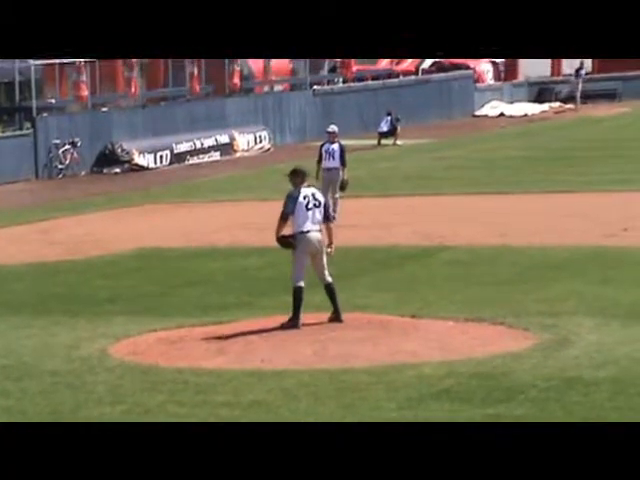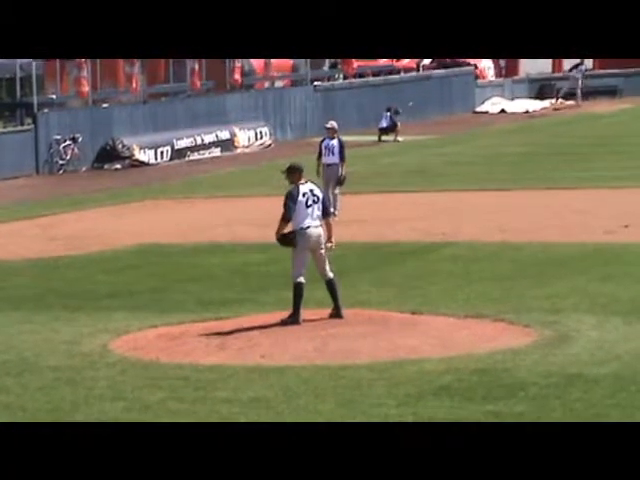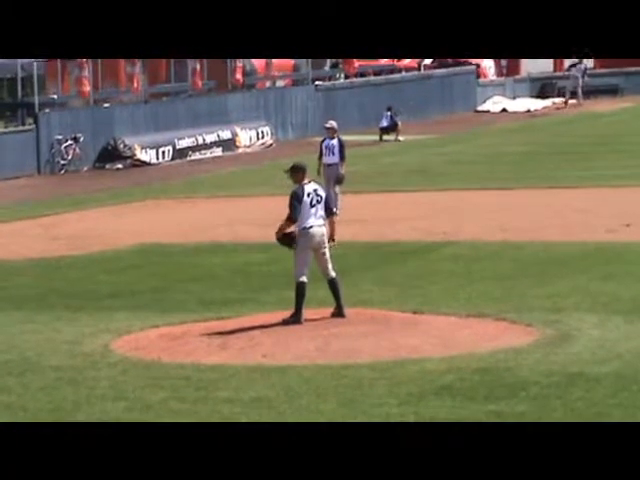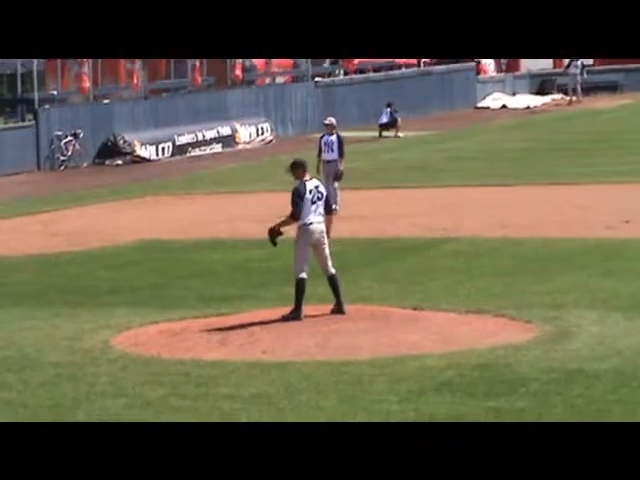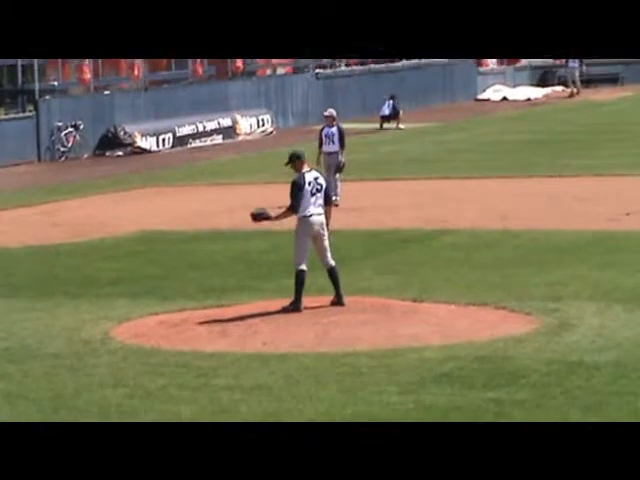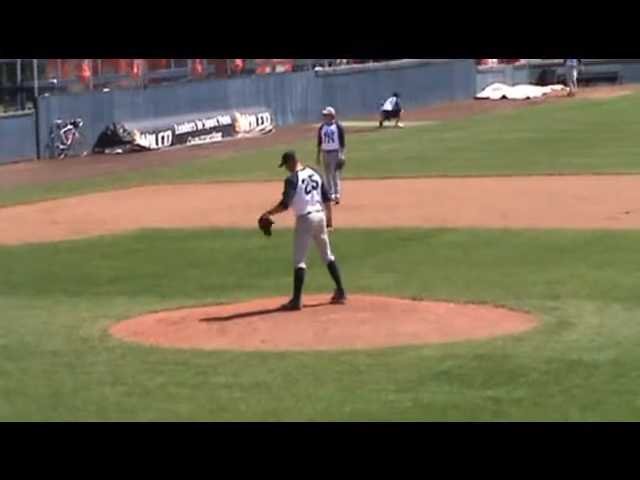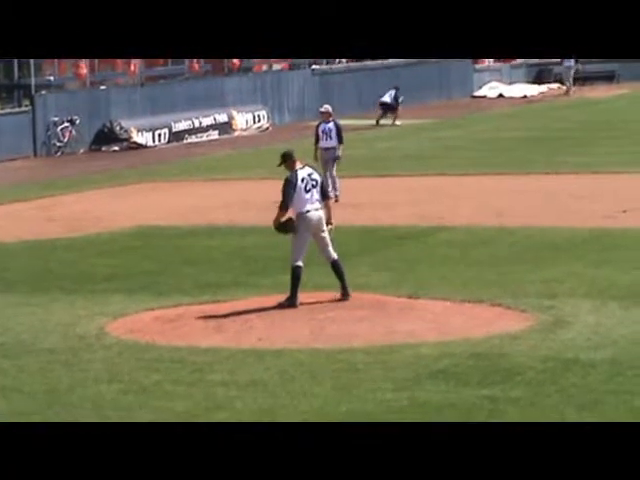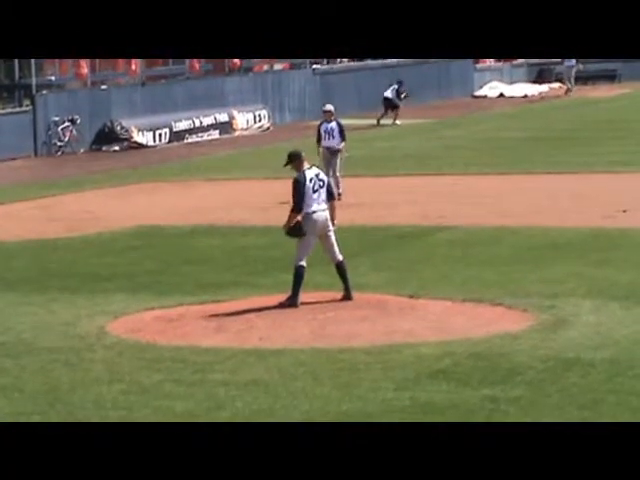
dt=0.2s
person 1, frame 1
left shoulder: (294, 194)
right shoulder: (318, 194)
left elbow: (284, 216)
right elbow: (328, 220)
left wrist: (278, 234)
right wrist: (331, 241)
left hip: (303, 238)
right hip: (318, 237)
left knee: (298, 279)
right knee: (325, 276)
left ankle: (295, 319)
right ankle: (337, 312)
person 1, frame 2
left shoulder: (293, 192)
right shoulder: (316, 189)
left elbow: (287, 217)
right elbow: (327, 215)
left wrist: (278, 232)
right wrist: (330, 236)
left hip: (303, 234)
right hip: (318, 232)
left knee: (298, 275)
right knee: (326, 272)
left ankle: (296, 315)
right ankle: (337, 308)
person 1, frame 3
left shoulder: (297, 192)
right shoulder: (320, 188)
left elbow: (293, 218)
right elbow: (331, 214)
left wrist: (281, 230)
right wrist: (332, 234)
left hip: (306, 234)
right hip: (321, 231)
left knee: (301, 275)
right knee: (329, 271)
left ankle: (298, 314)
right ankle: (339, 307)
person 1, frame 4
left shoulder: (299, 189)
right shoulder: (320, 185)
left elbow: (296, 216)
right elbow: (329, 211)
left wrist: (279, 225)
right wrist: (327, 230)
left hip: (306, 230)
right hip: (320, 228)
left knee: (301, 271)
right knee: (328, 268)
left ankle: (298, 311)
right ankle: (339, 304)
person 1, frame 5
left shoulder: (298, 181)
right shoulder: (320, 176)
left elbow: (294, 208)
right elbow: (328, 203)
left wrist: (275, 217)
right wrist: (327, 223)
left hip: (306, 222)
right hip: (320, 220)
left knee: (300, 263)
right knee: (328, 260)
left ankle: (297, 302)
right ankle: (339, 296)
person 1, frame 6
left shoulder: (292, 179)
right shoulder: (315, 174)
left elbow: (285, 204)
right elbow: (327, 199)
left wrist: (268, 213)
right wrist: (329, 219)
left hip: (305, 219)
right hip: (320, 216)
left knee: (299, 261)
right knee: (328, 255)
left ankle: (296, 300)
right ankle: (340, 291)
person 1, frame 7
left shoulder: (291, 178)
right shoulder: (314, 173)
left elbow: (286, 205)
right elbow: (326, 197)
left wrist: (277, 219)
right wrist: (329, 218)
left hip: (304, 218)
right hip: (319, 215)
left knee: (297, 259)
right knee: (330, 254)
left ankle: (293, 298)
right ankle: (345, 289)
person 1, frame 8
left shoulder: (299, 179)
right shoulder: (320, 173)
left elbow: (298, 207)
right elbow: (332, 198)
left wrist: (288, 224)
right wrist: (333, 219)
left hip: (311, 218)
right hip: (325, 216)
left knee: (300, 259)
right knee: (336, 255)
left ankle: (294, 298)
right ankle: (347, 291)
